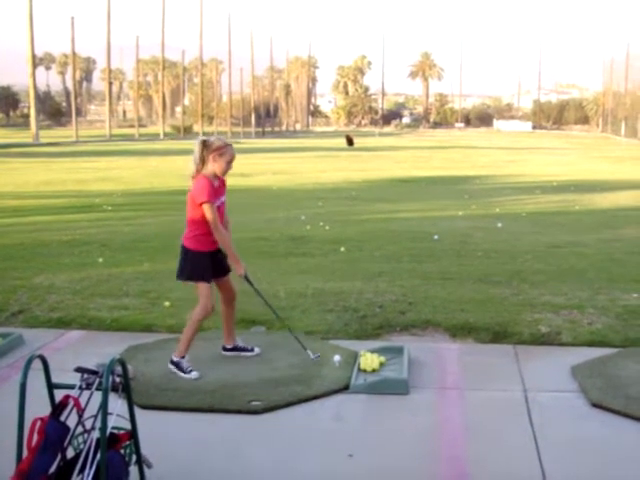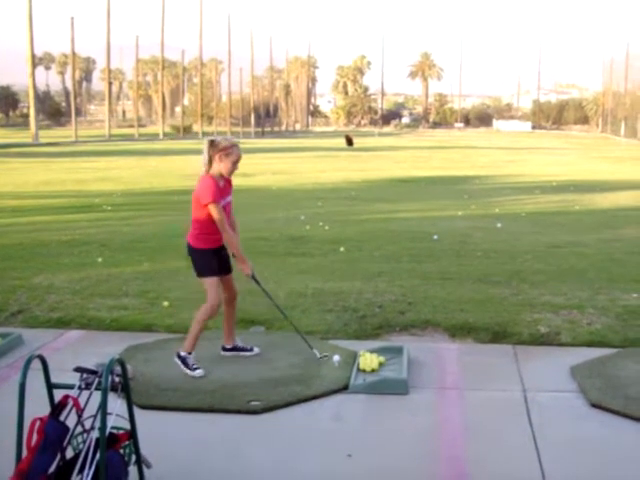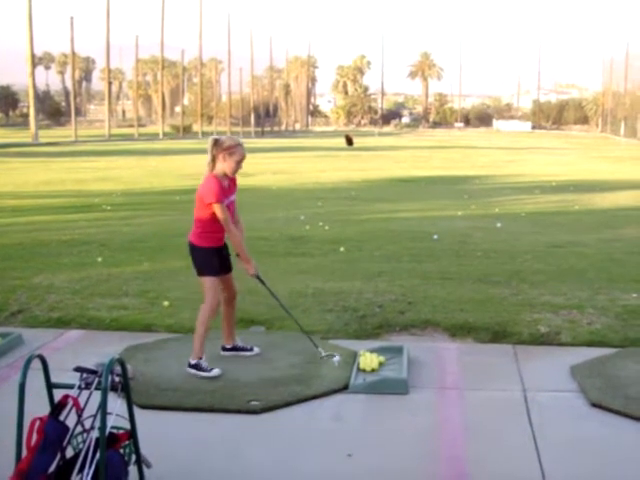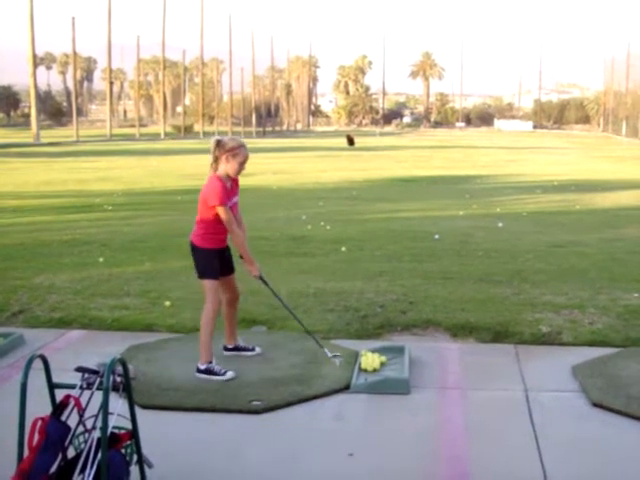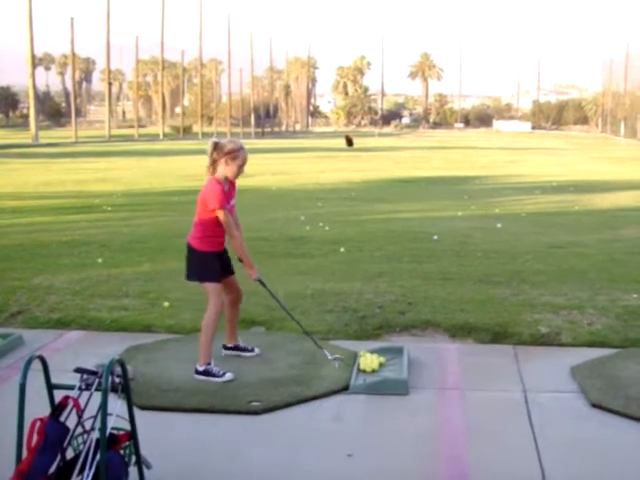
dt=0.1s
person 1, frame 1
left shoulder: (220, 182)
right shoulder: (203, 187)
left elbow: (224, 221)
right elbow: (217, 228)
left wrist: (230, 254)
right wrist: (235, 260)
left hip: (213, 249)
right hip: (196, 250)
left knee: (229, 295)
right knee: (206, 305)
left ankle: (230, 343)
right ankle: (178, 357)
person 1, frame 2
left shoulder: (226, 182)
right shoulder: (208, 187)
left elbow: (231, 220)
right elbow: (223, 228)
left wrist: (238, 253)
right wrist: (242, 260)
left hip: (217, 246)
right hip: (201, 247)
left knee: (230, 294)
right knee: (215, 300)
left ankle: (229, 343)
right ankle: (185, 352)
person 1, frame 3
left shoulder: (231, 181)
right shoulder: (212, 187)
left elbow: (236, 219)
right elbow: (229, 227)
left wrist: (242, 252)
right wrist: (247, 260)
left hip: (218, 245)
right hip: (202, 246)
left knee: (230, 293)
right knee: (212, 300)
left ankle: (229, 343)
right ankle: (196, 359)
person 1, frame 4
left shoulder: (233, 182)
right shoulder: (215, 188)
left elbow: (238, 221)
right elbow: (232, 229)
left wrist: (246, 254)
right wrist: (250, 262)
left hip: (220, 246)
right hip: (204, 247)
left knee: (233, 294)
right knee: (214, 302)
left ankle: (231, 343)
right ankle: (205, 364)
person 1, frame 5
left shoulder: (230, 185)
right shoulder: (215, 191)
left elbow: (236, 223)
right elbow: (232, 232)
left wrist: (243, 257)
right wrist: (250, 264)
left hip: (217, 249)
right hip: (203, 251)
left knee: (234, 294)
right knee: (217, 304)
left ankle: (231, 343)
right ankle: (203, 366)
